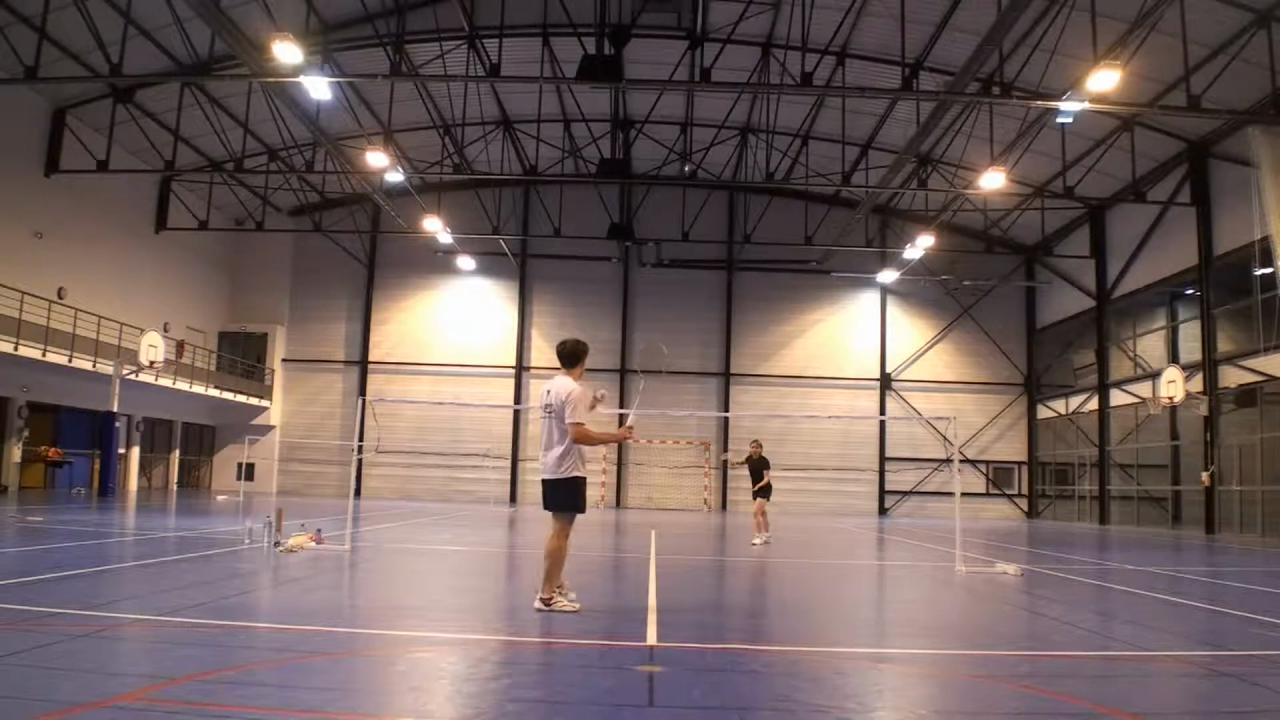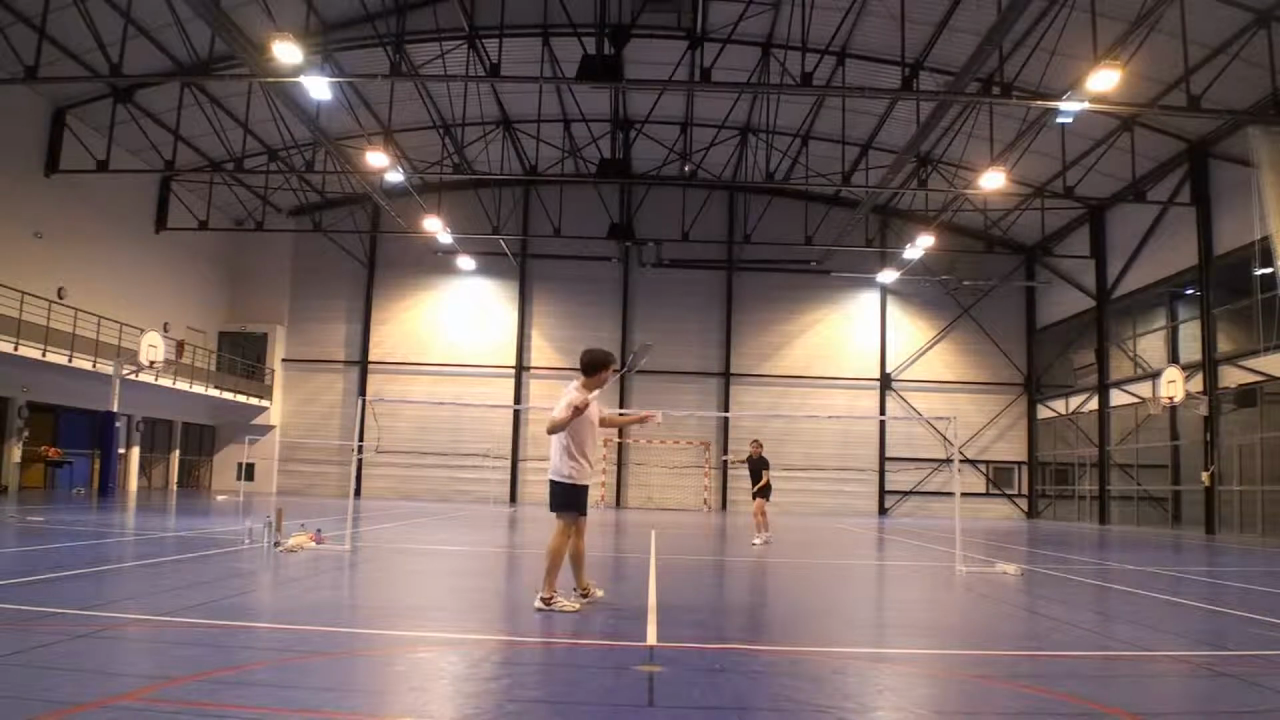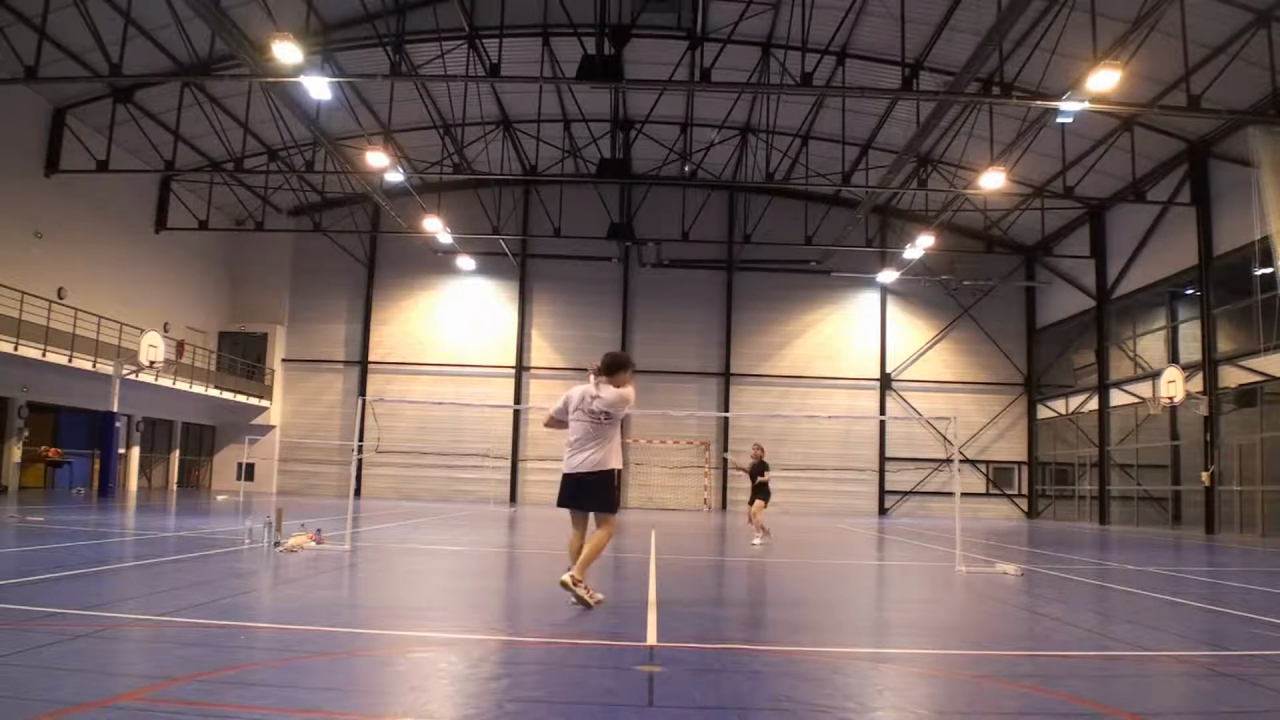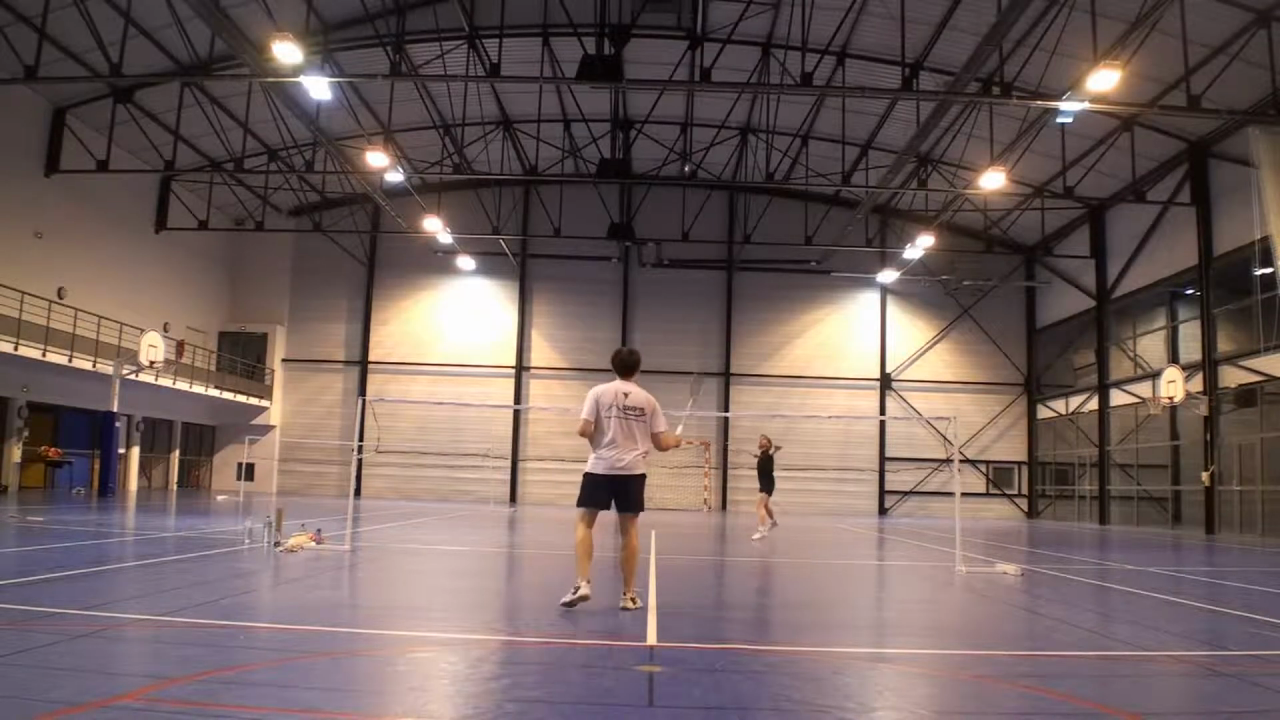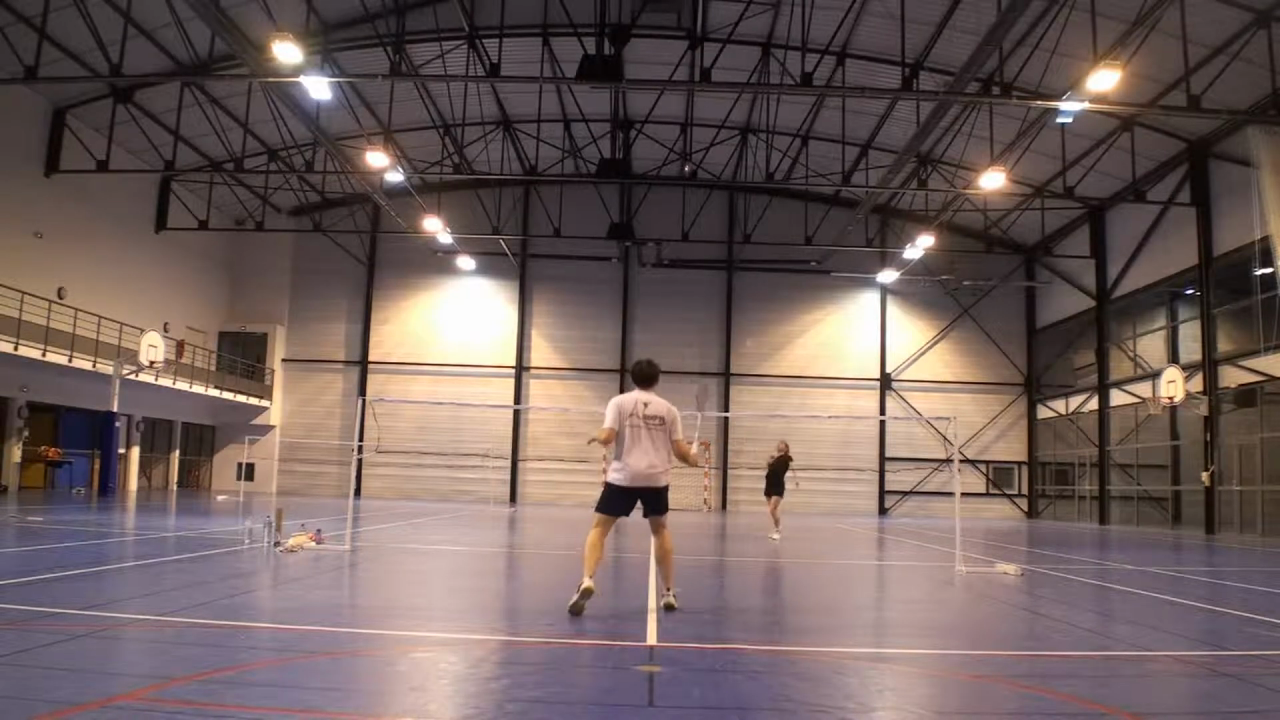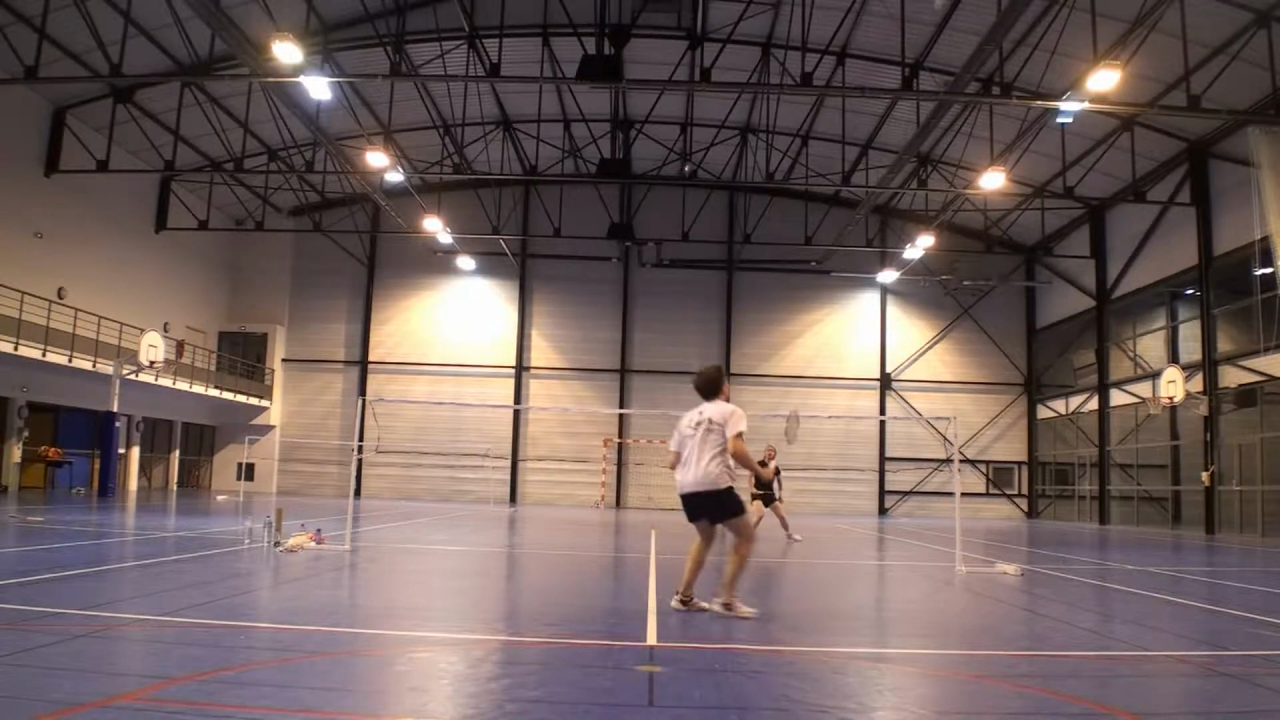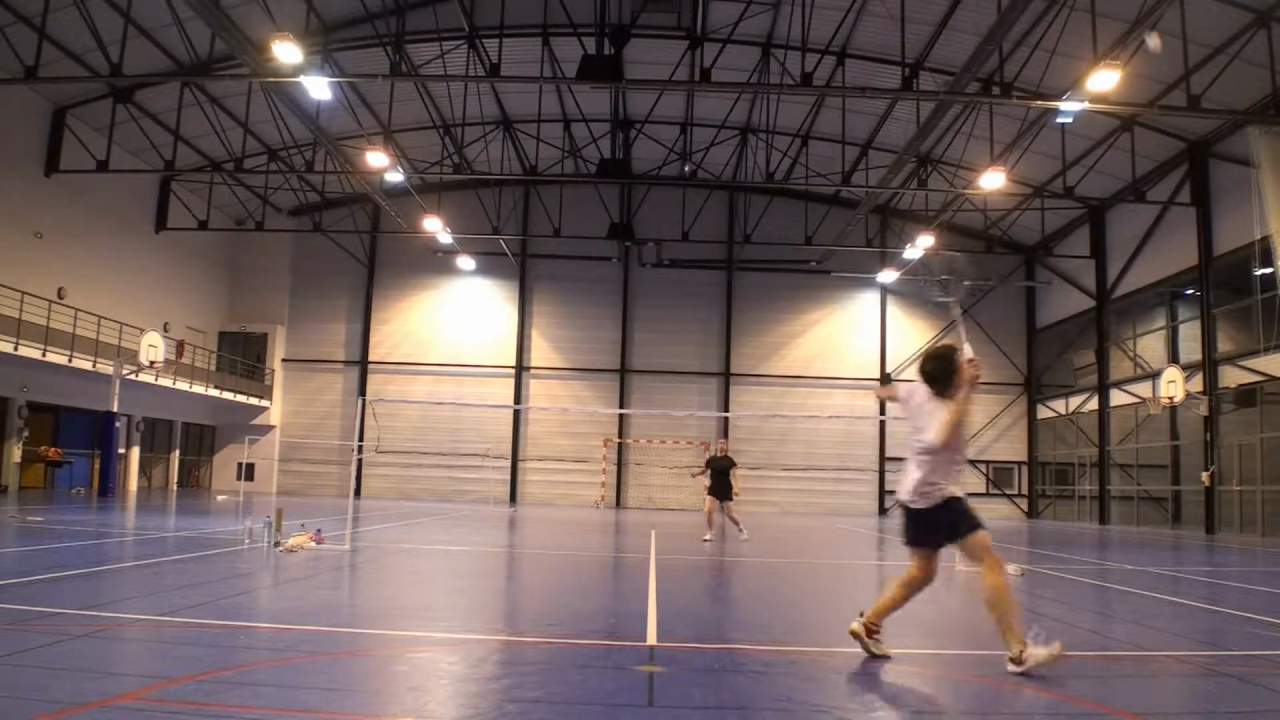
dt=0.7s
person 1, frame 1
left shoulder: (550, 387)
right shoulder: (574, 390)
right elbow: (578, 435)
left wrist: (588, 405)
right wrist: (614, 436)
left hip: (552, 469)
right hip: (568, 471)
left knee: (561, 529)
right knee: (561, 530)
left ankle: (554, 585)
right ankle: (546, 595)
person 1, frame 2
left shoulder: (588, 395)
right shoulder: (573, 397)
left elbow: (602, 420)
right elbow: (551, 427)
left wrist: (635, 419)
right wrist: (572, 415)
left hip: (577, 475)
right hip: (568, 475)
left knee: (578, 530)
right knee: (564, 530)
left ankle: (582, 589)
right ankle: (546, 595)
person 1, frame 3
left shoulder: (575, 393)
right shoulder: (620, 397)
left elbow: (548, 421)
right elbow: (629, 386)
right wrist: (601, 377)
left hip: (572, 469)
right hip: (601, 471)
left knee: (579, 528)
right knee: (605, 528)
left ankle: (581, 585)
right ankle: (576, 575)
person 1, frame 4
left shoulder: (598, 392)
right shoulder: (649, 401)
left elbow: (583, 430)
right elbow: (662, 444)
right wrist: (675, 441)
left hip: (600, 468)
right hip: (632, 471)
left knee: (584, 525)
right knee: (629, 532)
left ankle: (582, 584)
right ankle: (628, 595)
person 1, frame 5
left shoulder: (620, 402)
right shoulder: (669, 410)
left elbow: (607, 438)
right elbow: (681, 451)
left wrist: (595, 438)
right wrist: (692, 460)
left hip: (622, 477)
right hip: (656, 479)
left knee: (598, 530)
right knee: (661, 531)
left ankle: (587, 582)
right ankle: (668, 593)
person 1, frame 6
left shoulder: (687, 418)
right shoulder: (731, 412)
left elbow: (674, 462)
right elbow: (737, 450)
right wrist: (760, 472)
left hip: (686, 486)
right hip: (714, 484)
left knee: (706, 538)
right knee: (746, 537)
left ankle: (684, 597)
right ankle: (727, 599)
person 1, frame 7
left shoulder: (919, 391)
right shoulder: (942, 413)
left elbow: (883, 393)
right elbow: (942, 442)
right wrist: (963, 399)
left hip: (916, 498)
right hip: (934, 498)
left knee: (921, 573)
right knee: (991, 564)
left ankle: (867, 624)
right ankle: (1019, 650)
